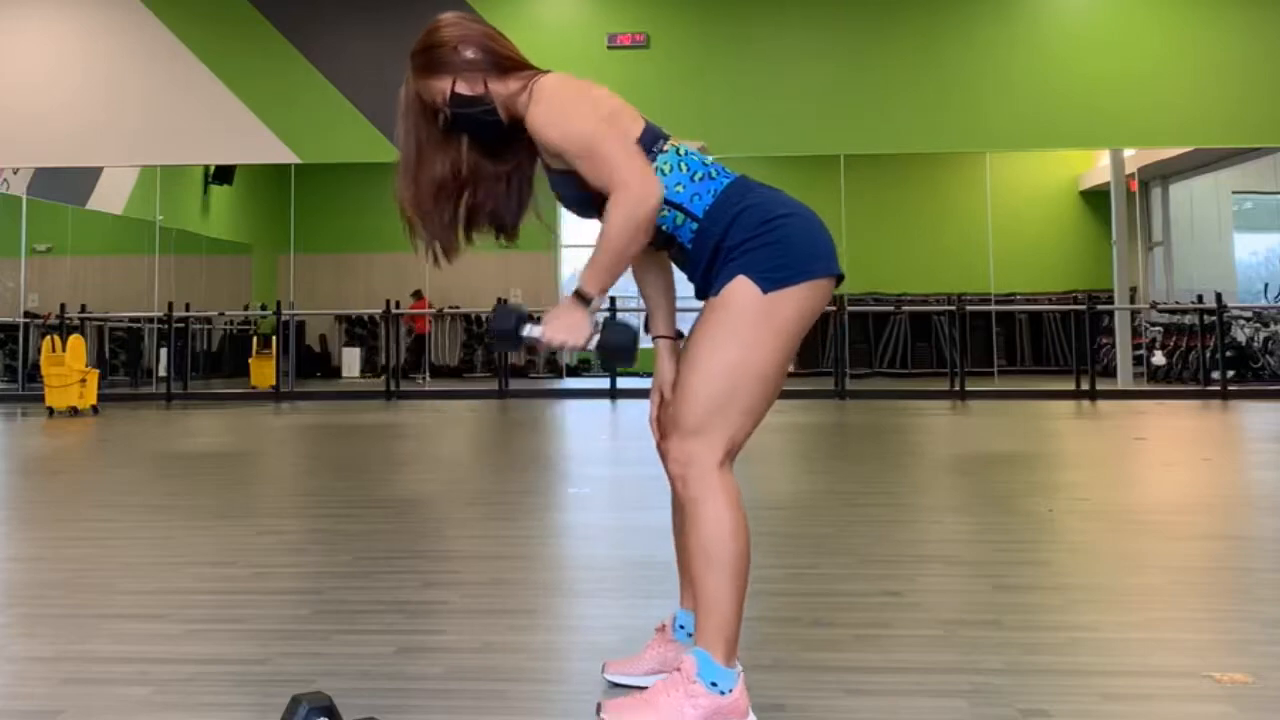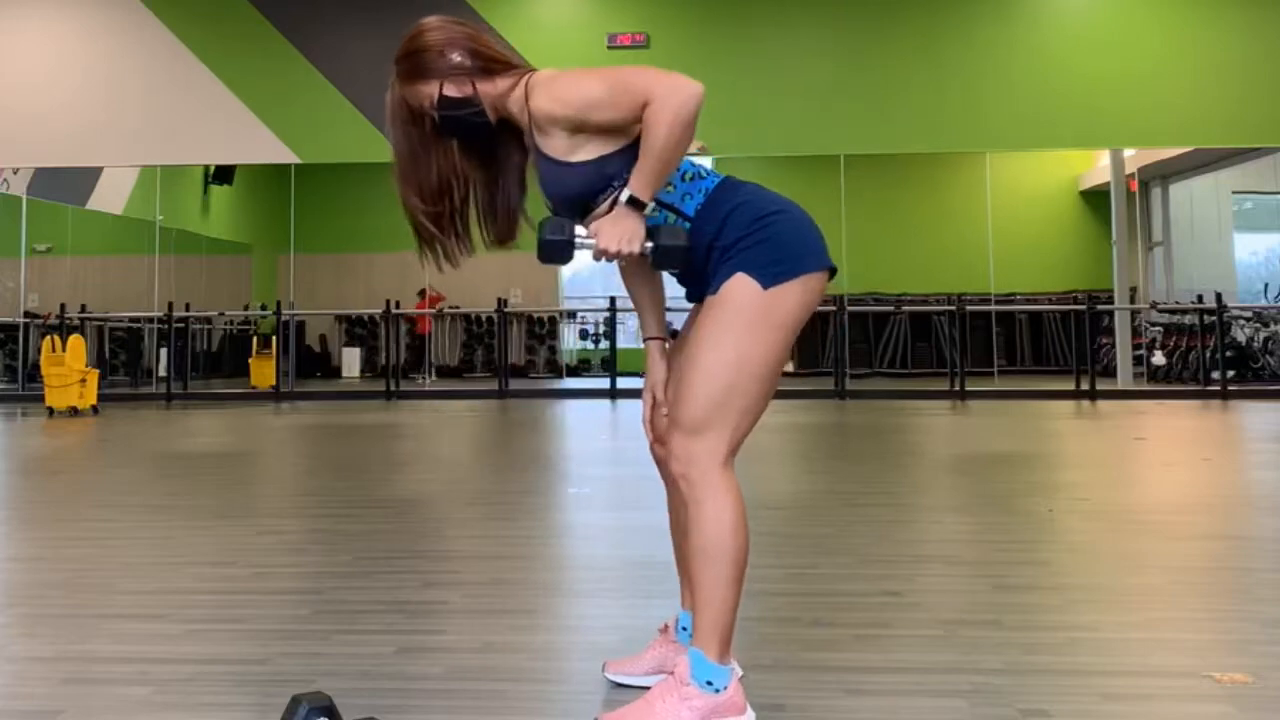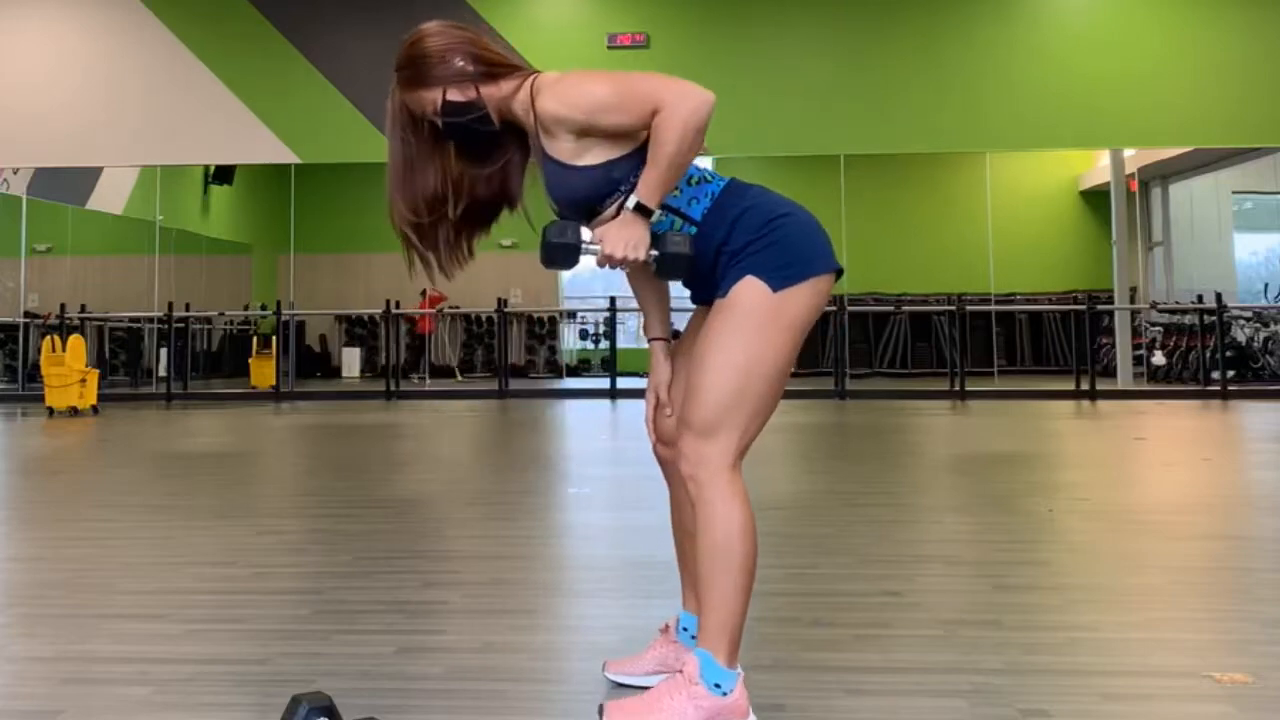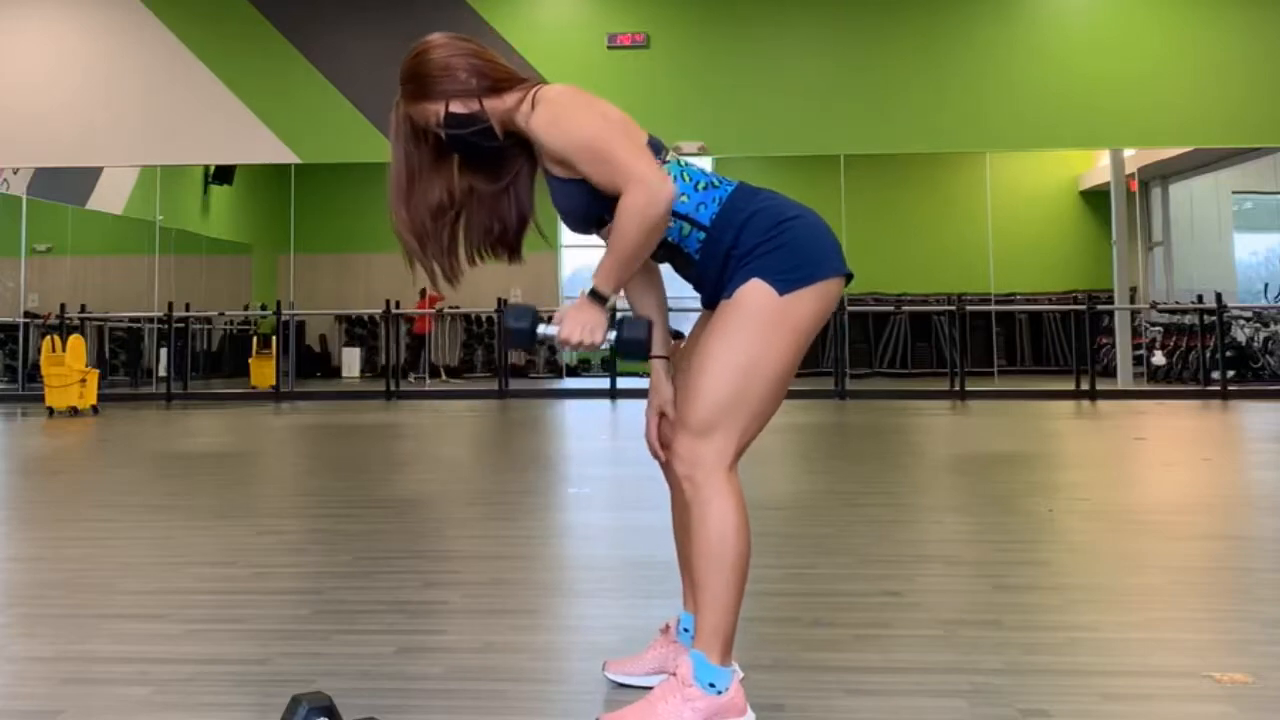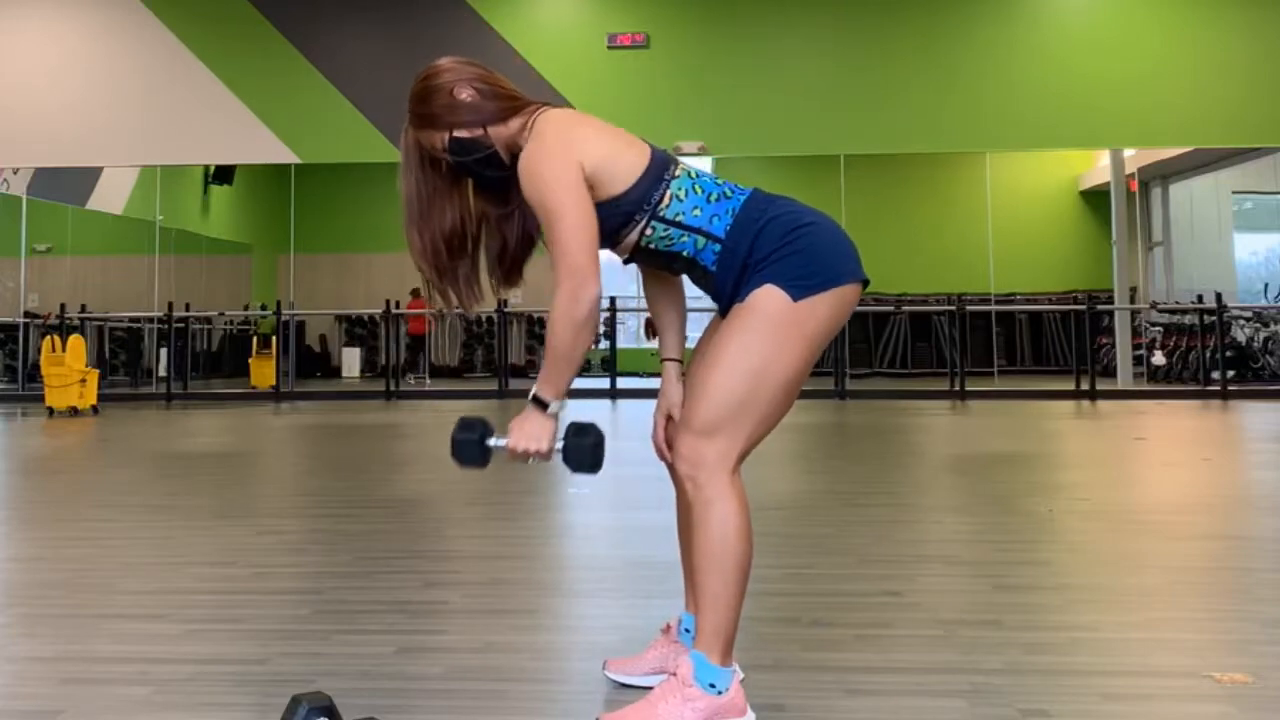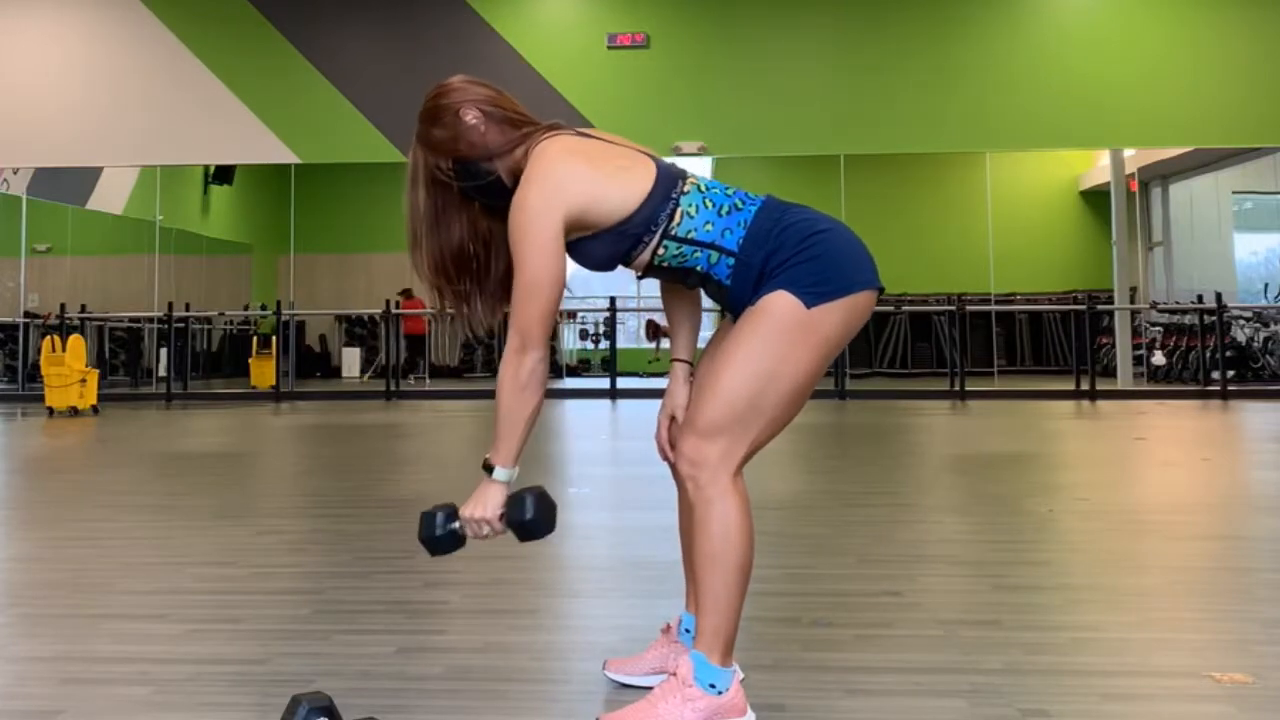
dt=0.3s
person 1, frame 1
left shoulder: (550, 104)
right shoulder: (541, 127)
left elbow: (640, 199)
right elbow: (646, 228)
left wrist: (581, 304)
right wrist: (665, 348)
left hip: (773, 252)
right hip: (761, 258)
left knee: (696, 455)
right knee: (683, 449)
right ankle: (692, 636)
person 1, frame 2
left shoulder: (549, 97)
right shoulder: (527, 133)
left elbow: (680, 94)
right elbow: (630, 242)
left wrist: (631, 208)
right wrist: (657, 350)
left hip: (763, 248)
right hip: (742, 259)
left knee: (696, 454)
right knee: (674, 449)
right ankle: (692, 636)
person 1, frame 3
left shoulder: (555, 98)
right shoulder: (532, 135)
left elbow: (690, 101)
right elbow: (634, 244)
left wrist: (638, 212)
right wrist: (661, 351)
left hip: (771, 251)
right hip: (744, 263)
left knee: (706, 457)
right knee: (675, 449)
right ankle: (693, 636)
person 1, frame 4
left shoulder: (549, 114)
right shoulder: (534, 145)
left elbow: (653, 195)
right elbow: (639, 248)
left wrist: (595, 300)
right wrist: (660, 365)
left hip: (782, 255)
right hip: (759, 265)
left knee: (700, 456)
right knee: (681, 451)
right ankle: (693, 637)
person 1, frame 5
left shoulder: (544, 150)
right shoulder: (559, 142)
left elbow: (580, 296)
right elbow: (658, 250)
left wrist: (542, 407)
right wrist: (673, 373)
left hip: (798, 262)
right hip: (783, 267)
left knee: (704, 455)
right knee: (688, 448)
right ankle: (693, 637)
person 1, frame 6
left shoulder: (540, 187)
right shoulder: (572, 156)
left elbow: (528, 352)
left wrist: (496, 477)
right wrist: (681, 373)
left hip: (814, 269)
right hip: (803, 270)
left knee: (706, 457)
right knee: (692, 450)
right ankle: (695, 640)
